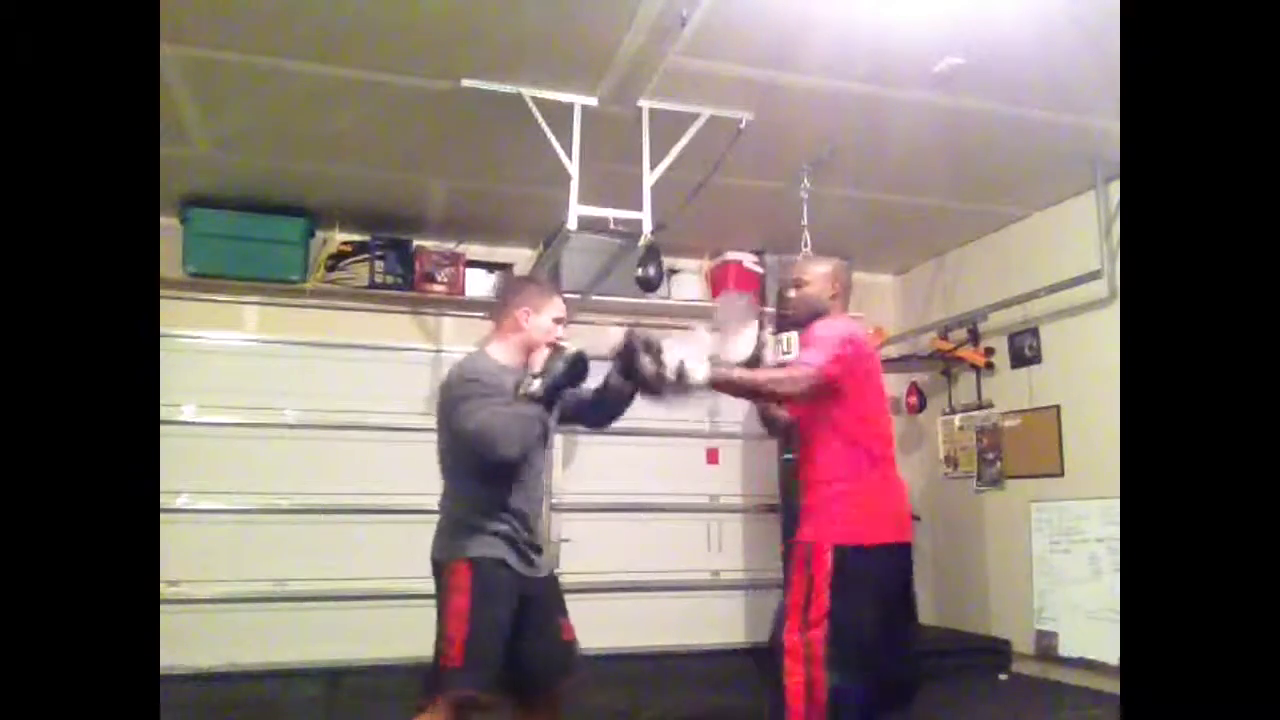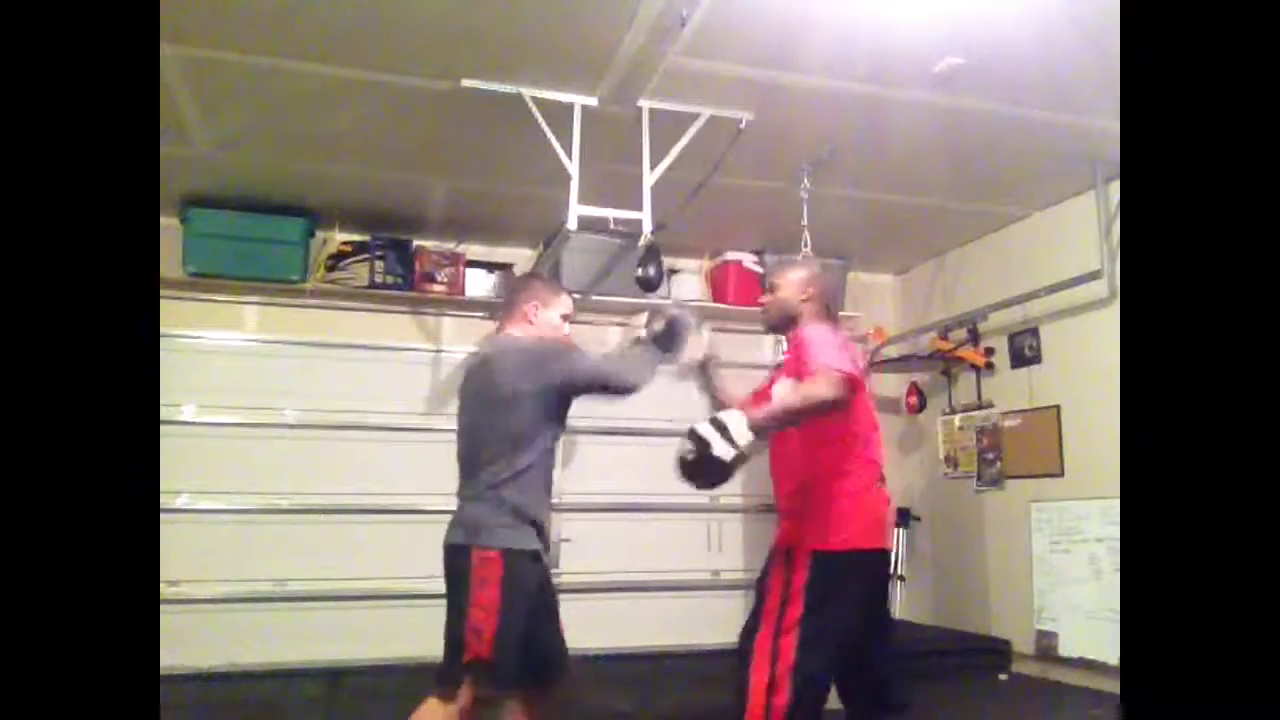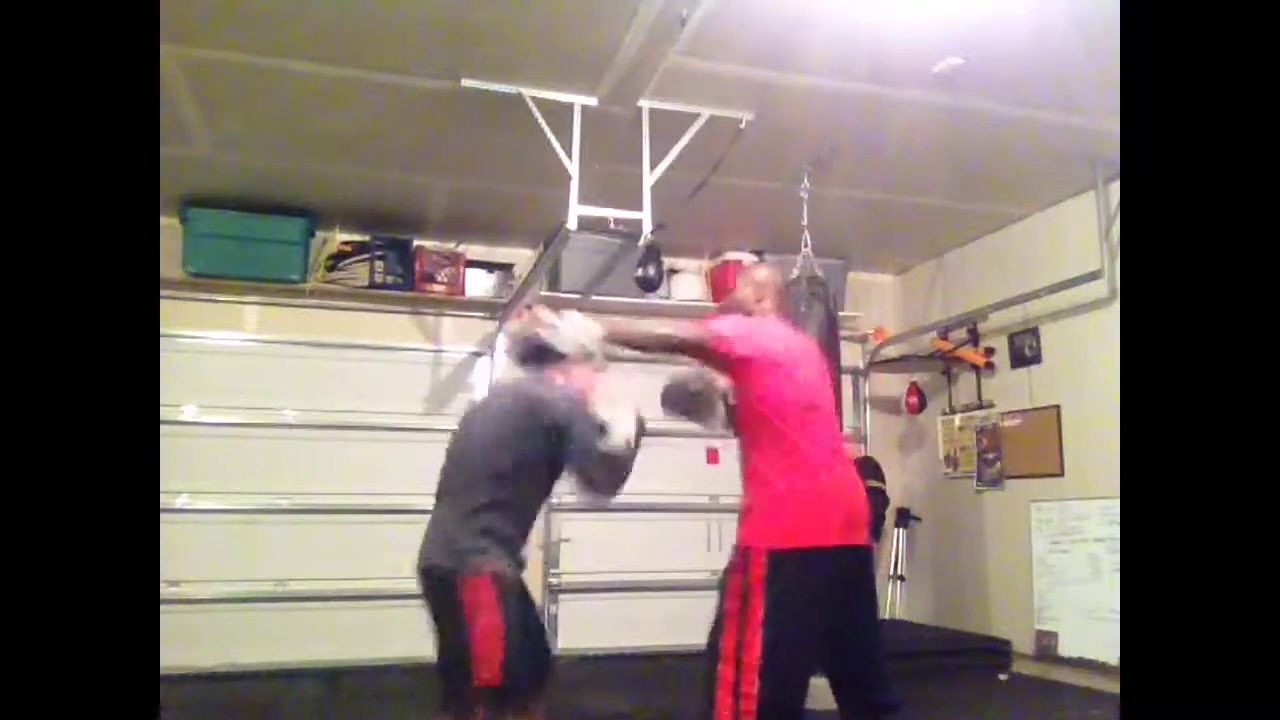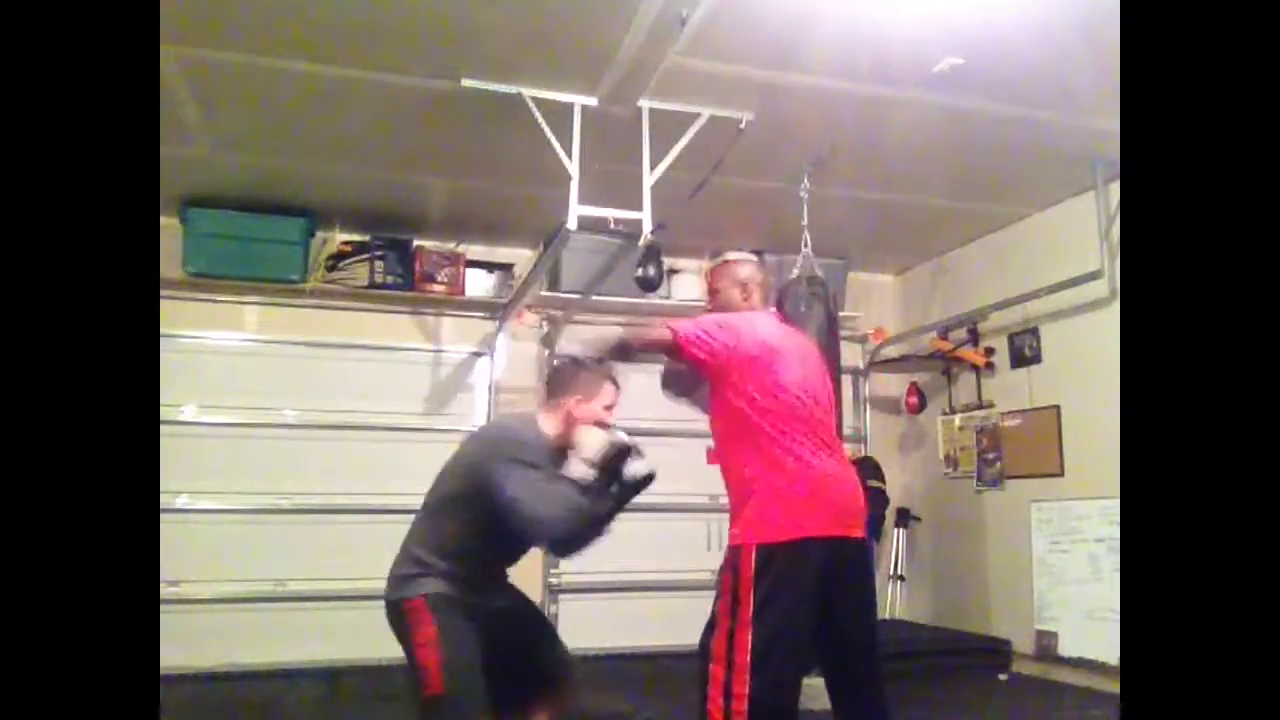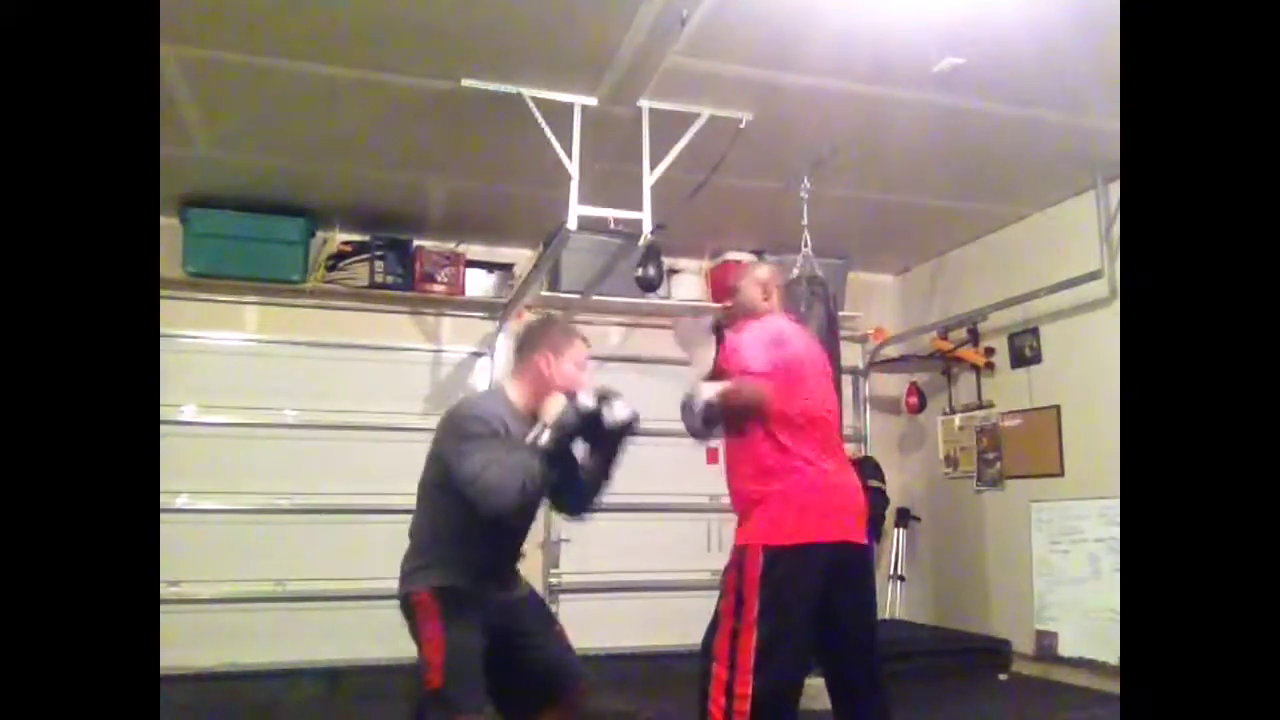
dt=0.2s
person 1, frame 1
left shoulder: (835, 332)
right shoulder: (830, 342)
left elbow: (795, 384)
right elbow: (790, 418)
left wrist: (704, 373)
right wrist: (755, 371)
left hip: (844, 524)
right hip: (879, 521)
left knee: (813, 656)
right knee: (882, 667)
person 1, frame 2
left shoulder: (819, 339)
right shoulder: (793, 363)
left elbow: (834, 390)
right elbow: (738, 413)
left wrist: (750, 419)
right wrist: (704, 365)
left hip: (826, 526)
right hip: (859, 525)
left knee: (777, 663)
right knee: (861, 665)
person 1, frame 3
left shoulder: (754, 334)
right shoulder: (797, 345)
left elbow: (682, 338)
left wrist: (600, 331)
left hip: (793, 520)
right hip: (842, 514)
left knee: (747, 661)
right knee: (856, 664)
person 1, frame 4
left shoulder: (729, 330)
right shoulder: (801, 343)
left elbow: (647, 339)
right wrist: (716, 396)
left hip: (780, 521)
right hip: (841, 512)
left knee: (742, 664)
right knee: (851, 663)
person 1, frame 5
left shoulder: (757, 335)
right shoulder: (796, 342)
left elbow: (738, 394)
left wrist: (707, 397)
right wrist: (716, 396)
left hip: (789, 521)
right hip: (840, 519)
left knee: (740, 667)
right knee: (852, 664)
person 2, frame 1
left shoulder: (525, 378)
right shoulder: (470, 378)
left elbow: (596, 410)
right elbow: (502, 444)
left wrist: (625, 371)
right wrist: (540, 385)
left hip: (524, 555)
right hip: (474, 555)
left knee: (549, 681)
person 2, frame 2
left shoulder: (491, 362)
right shoulder: (533, 356)
right elbow: (621, 375)
right wrist: (653, 339)
left hip: (514, 542)
right hip: (491, 544)
left knee: (535, 675)
person 2, frame 3
left shoulder: (511, 399)
right shoulder: (554, 402)
right elbow: (603, 478)
right wrist: (623, 437)
left hip: (488, 560)
right hip: (470, 565)
left knee: (527, 680)
person 2, frame 4
left shoulder: (555, 453)
right shoulder: (509, 441)
left elbow: (565, 540)
right elbow: (545, 526)
left wrist: (617, 491)
right wrist: (583, 468)
left hip: (484, 590)
right hip: (432, 592)
left knee: (547, 680)
person 2, frame 5
left shoulder: (539, 425)
right shoulder: (475, 417)
left elbow: (575, 501)
right elbow: (499, 495)
left wrist: (606, 443)
right wrist: (549, 434)
left hip: (499, 583)
right hip: (443, 585)
